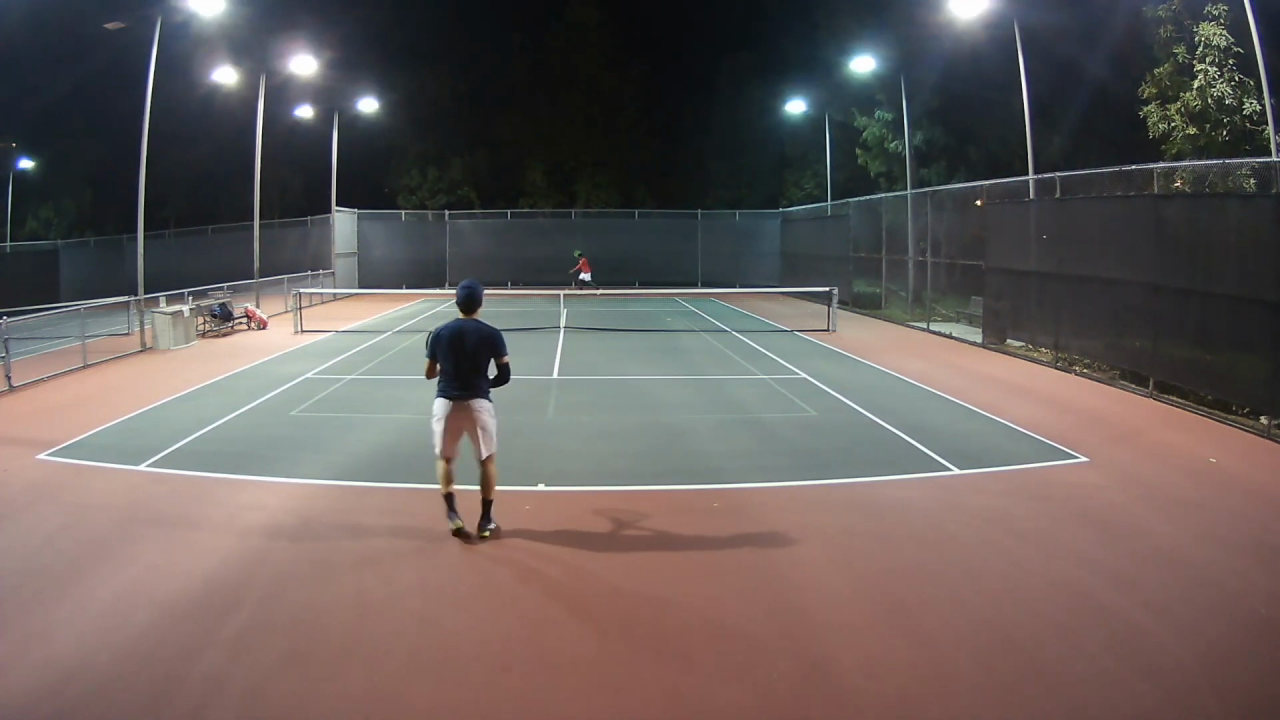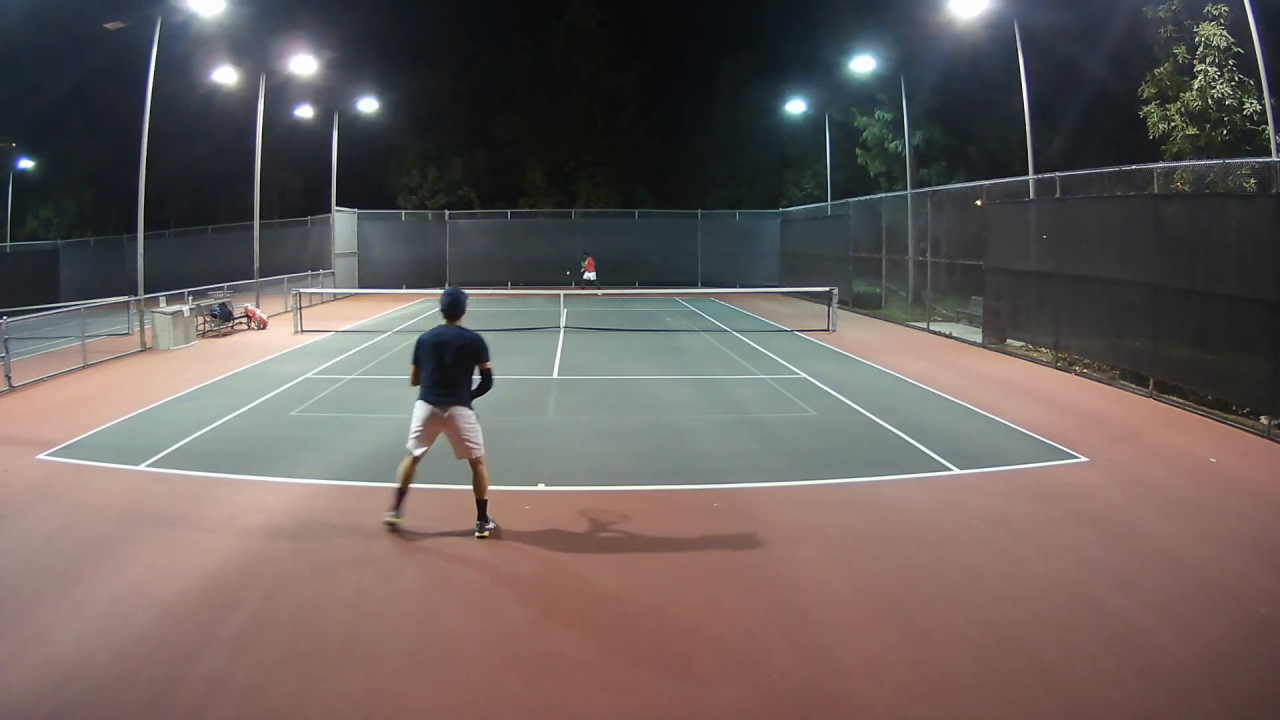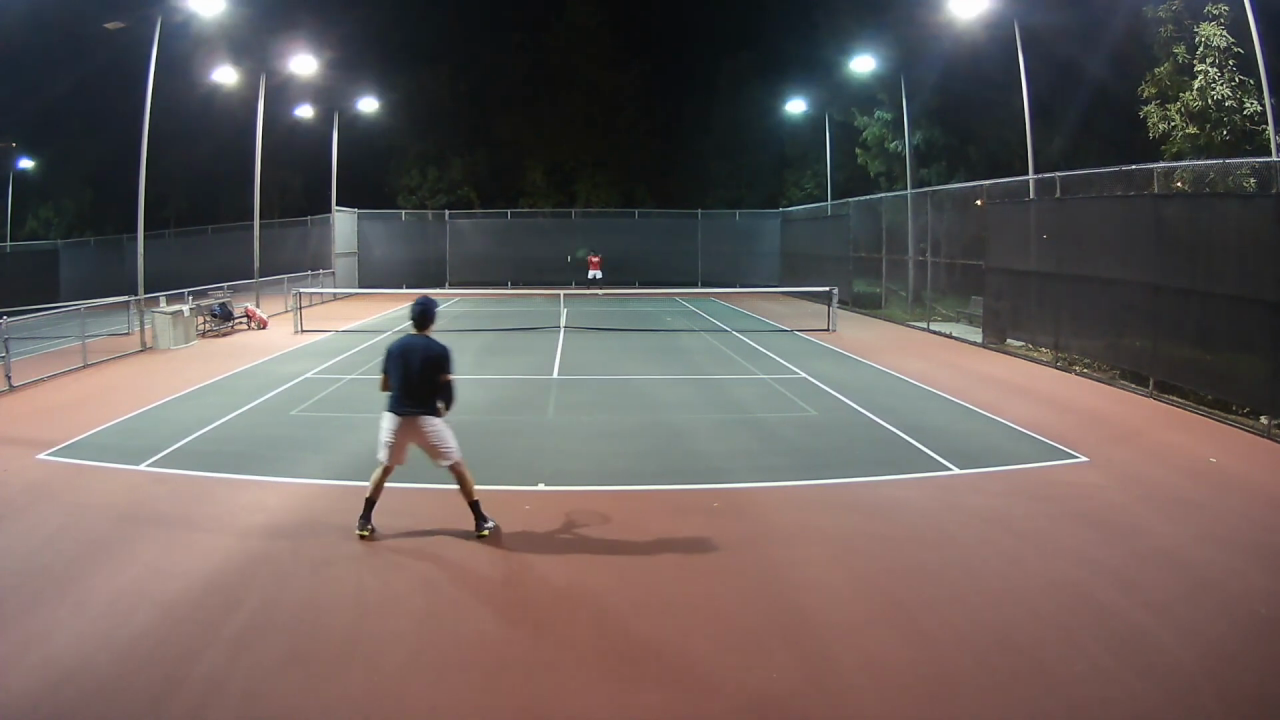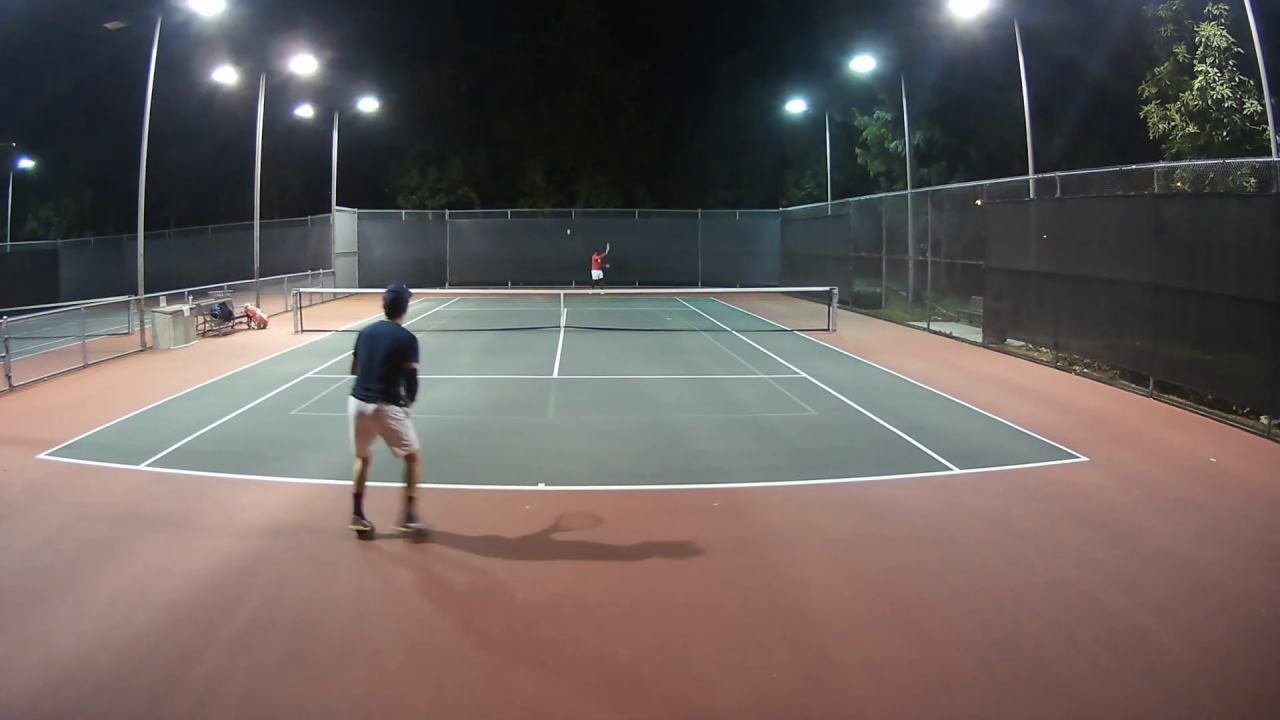
dt=0.2s
person 1, frame 1
left shoulder: (440, 333)
right shoulder: (492, 334)
left elbow: (430, 374)
right elbow: (505, 376)
left hip: (446, 402)
right hip: (478, 403)
left knee: (444, 459)
right knee: (487, 460)
left ankle: (452, 513)
right ankle: (486, 520)
person 1, frame 2
left shoulder: (425, 339)
right shoulder: (475, 341)
left elbow: (415, 380)
right elbow: (487, 382)
left hip: (427, 407)
right hip: (459, 410)
left knee: (412, 457)
right knee: (478, 462)
left ankle: (395, 510)
right ankle: (482, 521)
person 1, frame 3
left shoulder: (394, 347)
right shoulder: (439, 351)
left elbow: (385, 386)
right elbow: (446, 392)
right wrist: (443, 409)
left hip: (394, 416)
right hip: (426, 419)
left knee: (385, 468)
right knee: (458, 467)
left ankle: (364, 521)
right ankle: (481, 521)
person 1, frame 4
left shoulder: (365, 333)
right shoulder: (407, 340)
left elbow: (354, 370)
right elbow: (411, 380)
right wrist: (409, 401)
left hip: (358, 403)
right hip: (387, 408)
left knee: (363, 459)
right knee: (413, 458)
left ankle: (358, 515)
right ankle: (408, 517)
